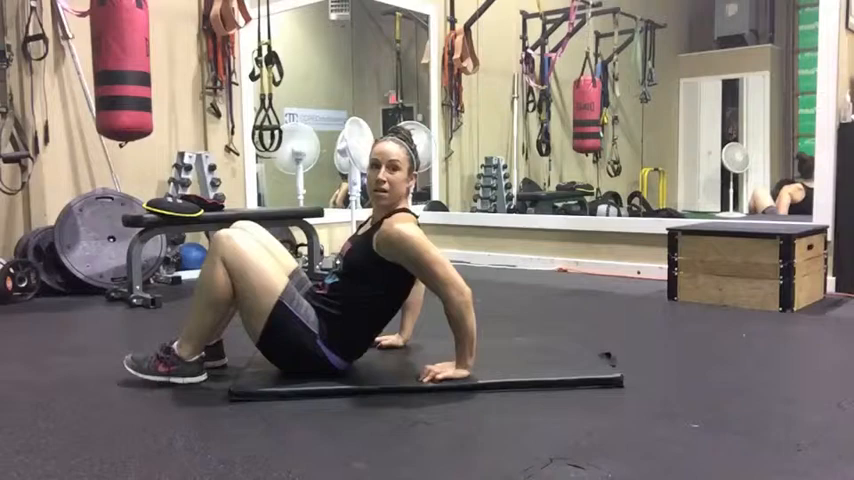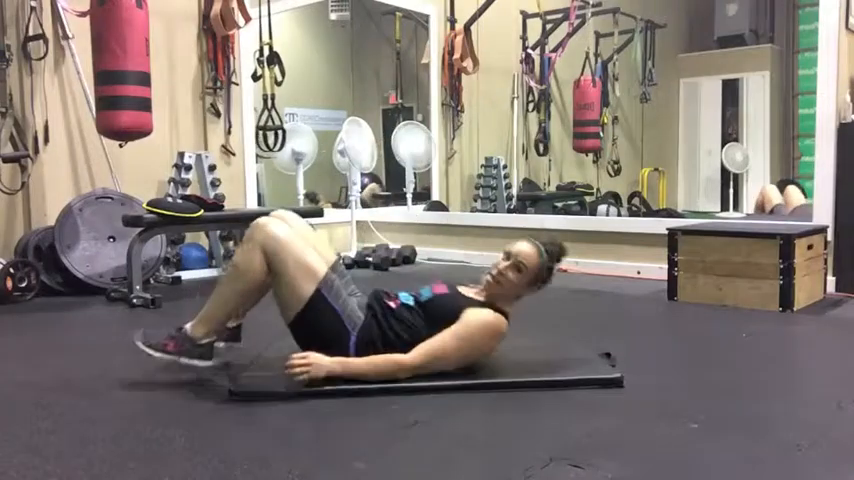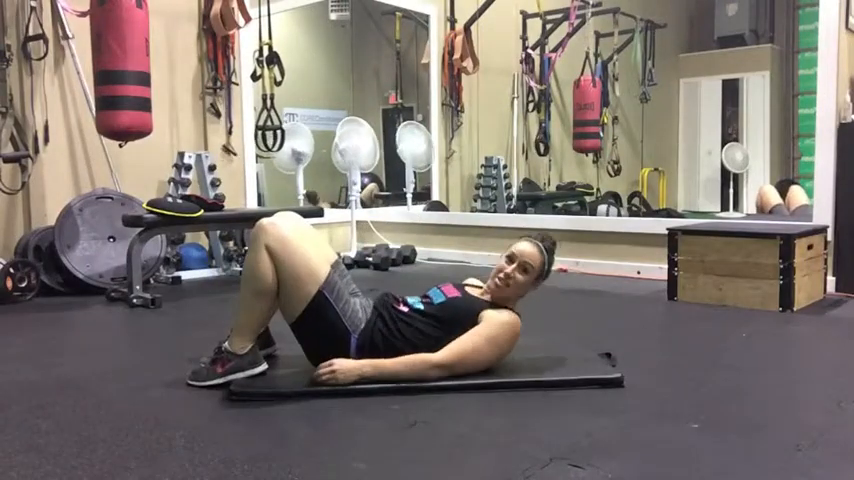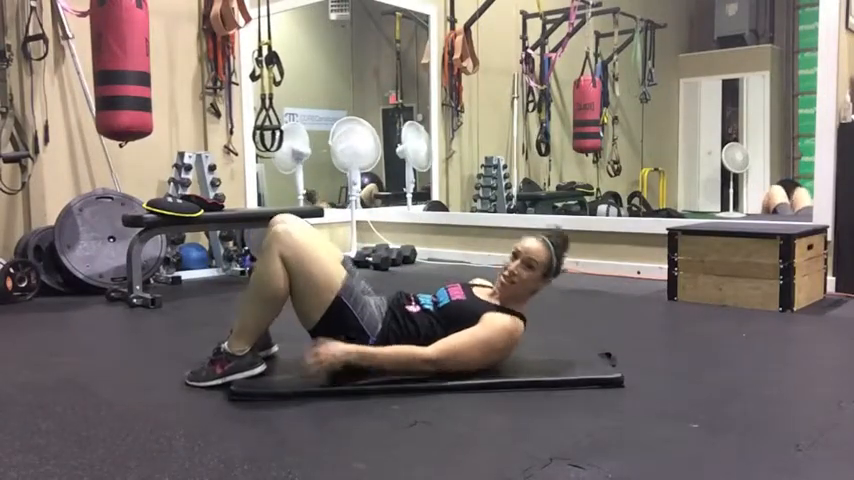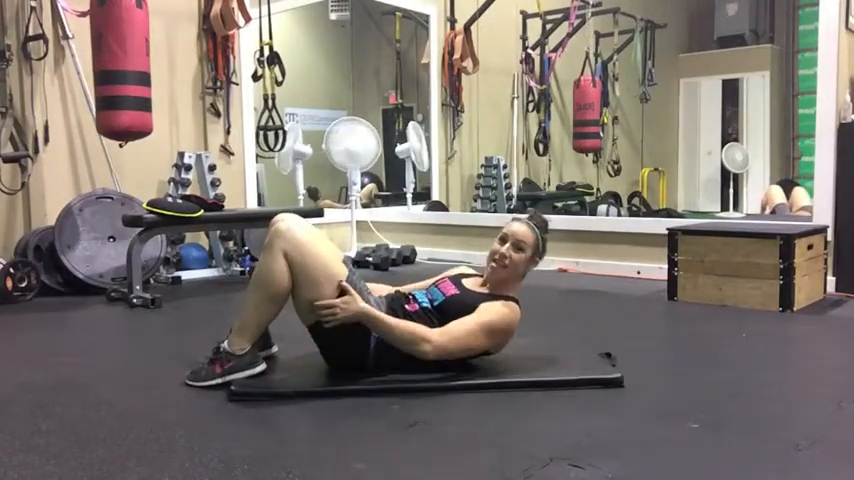
dt=0.7s
person 1, frame 1
left shoulder: (397, 230)
right shoulder: (378, 221)
left elbow: (458, 294)
right elbow: (414, 278)
left wrist: (461, 363)
right wrist: (404, 334)
left hip: (318, 348)
right hip: (316, 314)
left knee: (226, 244)
right knee: (243, 230)
left ankle: (184, 358)
right ankle: (207, 345)
person 1, frame 2
left shoulder: (489, 322)
right shoulder: (476, 294)
left elbow: (413, 364)
left wrist: (334, 365)
left hip: (352, 338)
right hip: (363, 310)
left knee: (265, 232)
right knee: (281, 219)
left ankle: (196, 338)
right ankle: (227, 323)
person 1, frame 3
left shoulder: (503, 323)
right shoulder: (473, 286)
left elbow: (439, 364)
left wrist: (360, 369)
left hip: (354, 341)
right hip: (364, 316)
left knee: (269, 233)
right knee: (284, 222)
left ankle: (239, 354)
right ankle: (256, 336)
person 1, frame 4
left shoulder: (506, 327)
right shoulder: (483, 287)
left elbow: (429, 359)
left wrist: (349, 353)
left hip: (370, 337)
right hip: (378, 310)
left knee: (283, 240)
right knee: (284, 225)
left ankle: (238, 354)
right ankle: (255, 337)
person 1, frame 5
left shoulder: (504, 314)
right shoulder: (467, 274)
left elbow: (430, 345)
left wrist: (362, 311)
right wrist: (354, 287)
left hip: (367, 343)
right hip: (376, 318)
left knee: (285, 237)
right knee: (286, 226)
left ankle: (239, 352)
right ankle: (255, 336)
